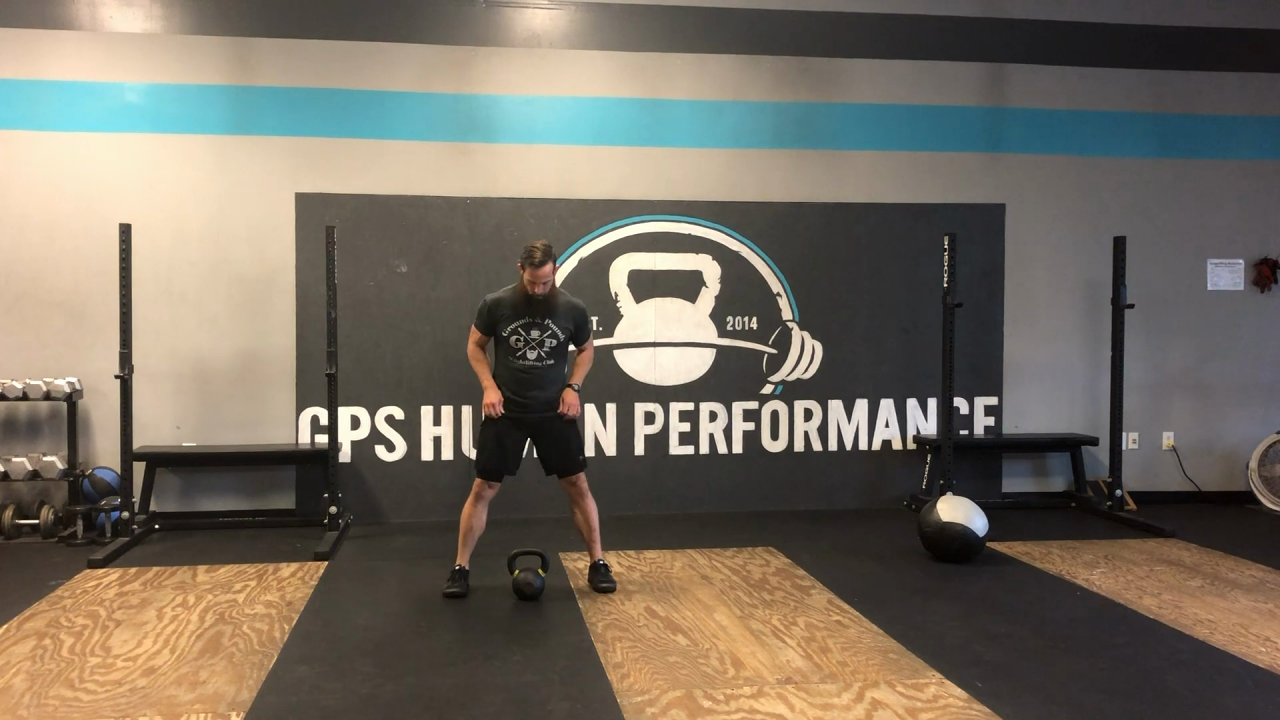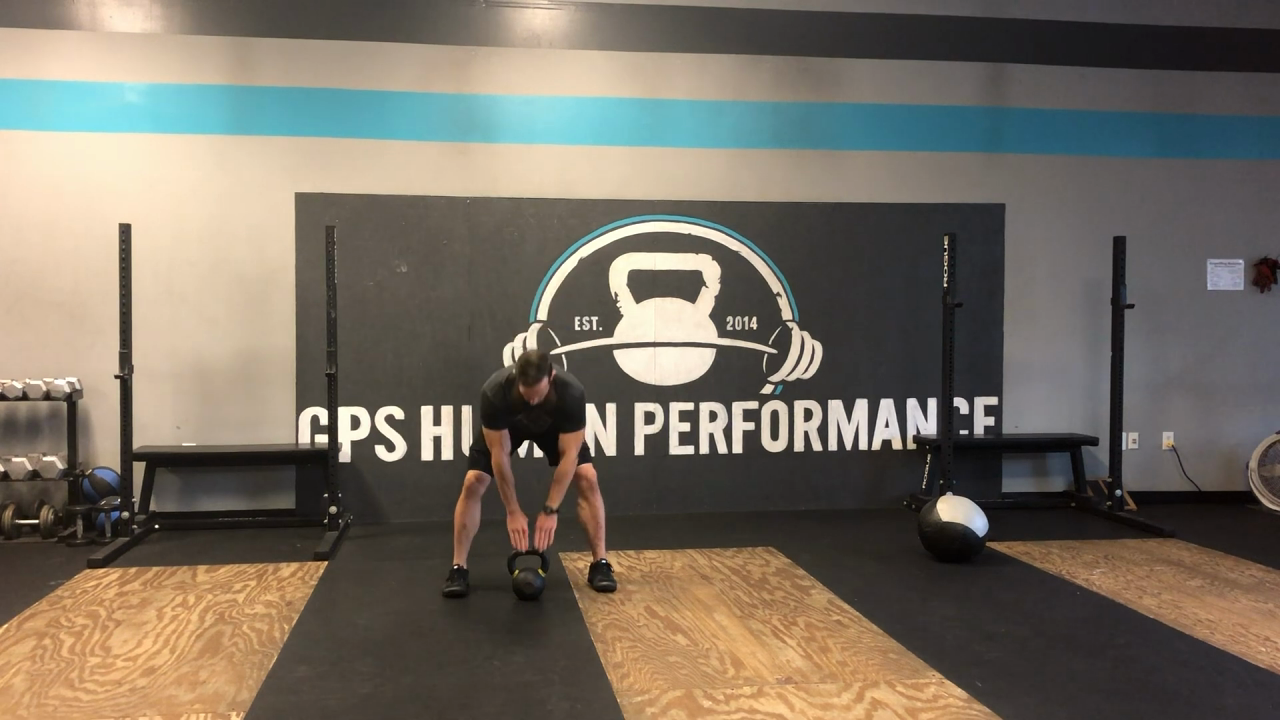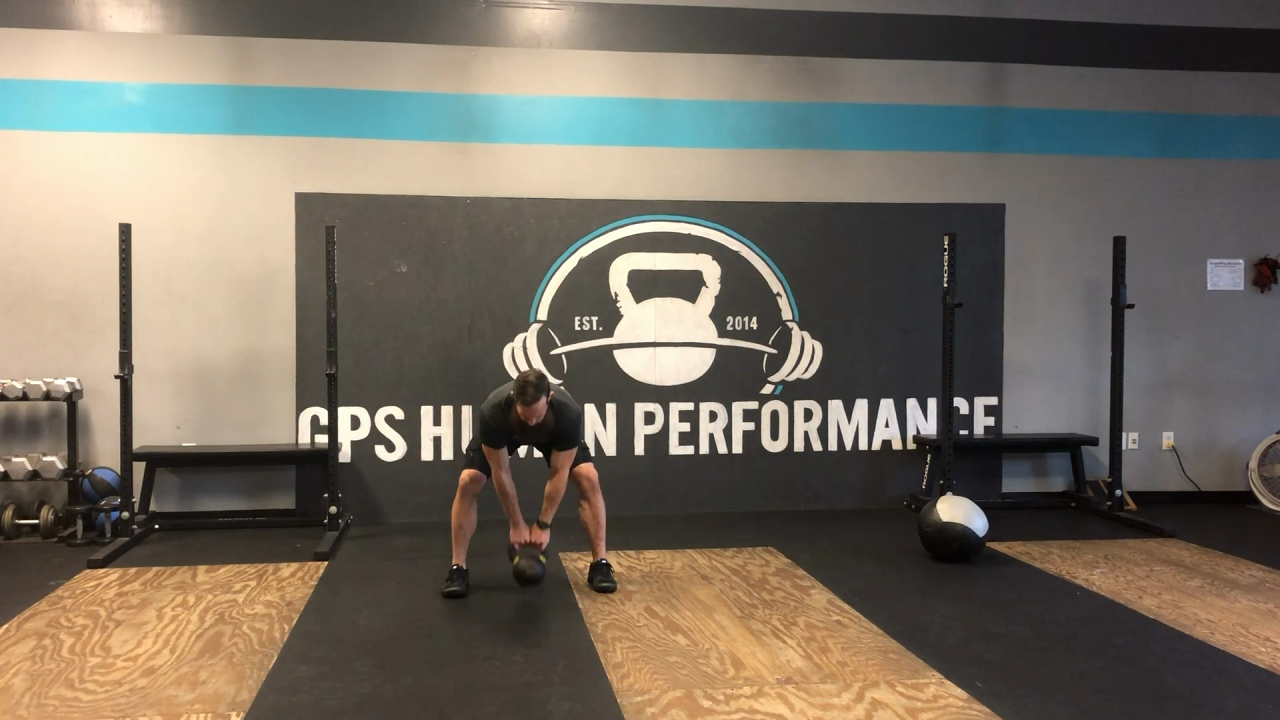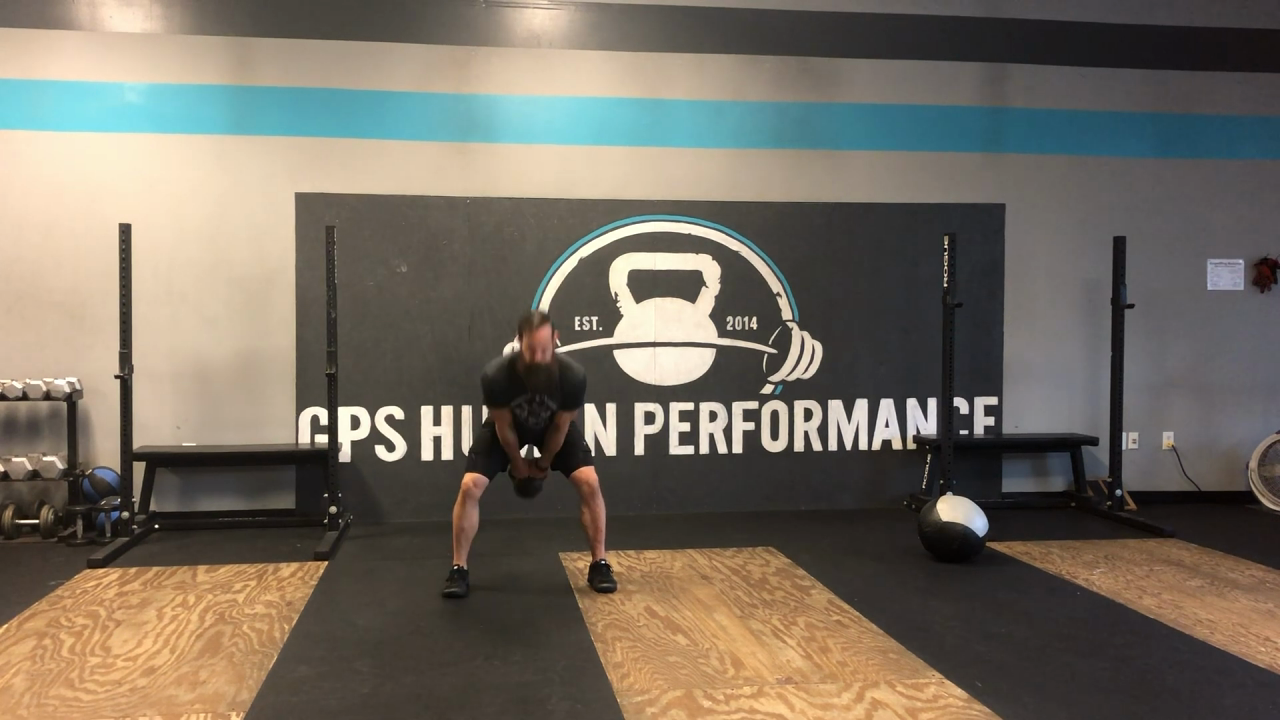
dt=0.7s
person 1, frame 1
left shoulder: (572, 308)
right shoulder: (496, 304)
left elbow: (587, 349)
right elbow: (475, 344)
left wrist: (574, 386)
right wrist: (488, 385)
left hip: (555, 411)
right hip: (506, 411)
left knee: (578, 486)
right knee: (483, 489)
left ankle: (598, 564)
right ankle: (460, 569)
person 1, frame 2
left shoulder: (571, 392)
right shoulder: (494, 392)
left elbow: (569, 454)
right elbow: (500, 454)
left wrist: (550, 511)
right wrist: (514, 513)
left hip: (552, 427)
right hip: (507, 427)
left knee: (588, 478)
right knee: (473, 482)
left ankle: (600, 564)
right ankle: (459, 568)
person 1, frame 3
left shoulder: (568, 413)
right shoulder: (492, 412)
left elbow: (559, 473)
right elbow: (501, 473)
left wrist: (544, 525)
right wrist: (516, 524)
left hip: (551, 435)
right hip: (504, 435)
left knee: (588, 479)
right knee: (469, 483)
left ankle: (600, 565)
right ankle: (458, 570)
person 1, frame 4
left shoulder: (572, 375)
right shoulder: (496, 375)
left elbow: (560, 428)
right elbow: (505, 428)
left wrist: (544, 464)
right wrist: (517, 463)
left hip: (553, 427)
right hip: (505, 426)
left knee: (589, 483)
right knee: (470, 486)
left ankle: (599, 564)
right ankle: (459, 569)
